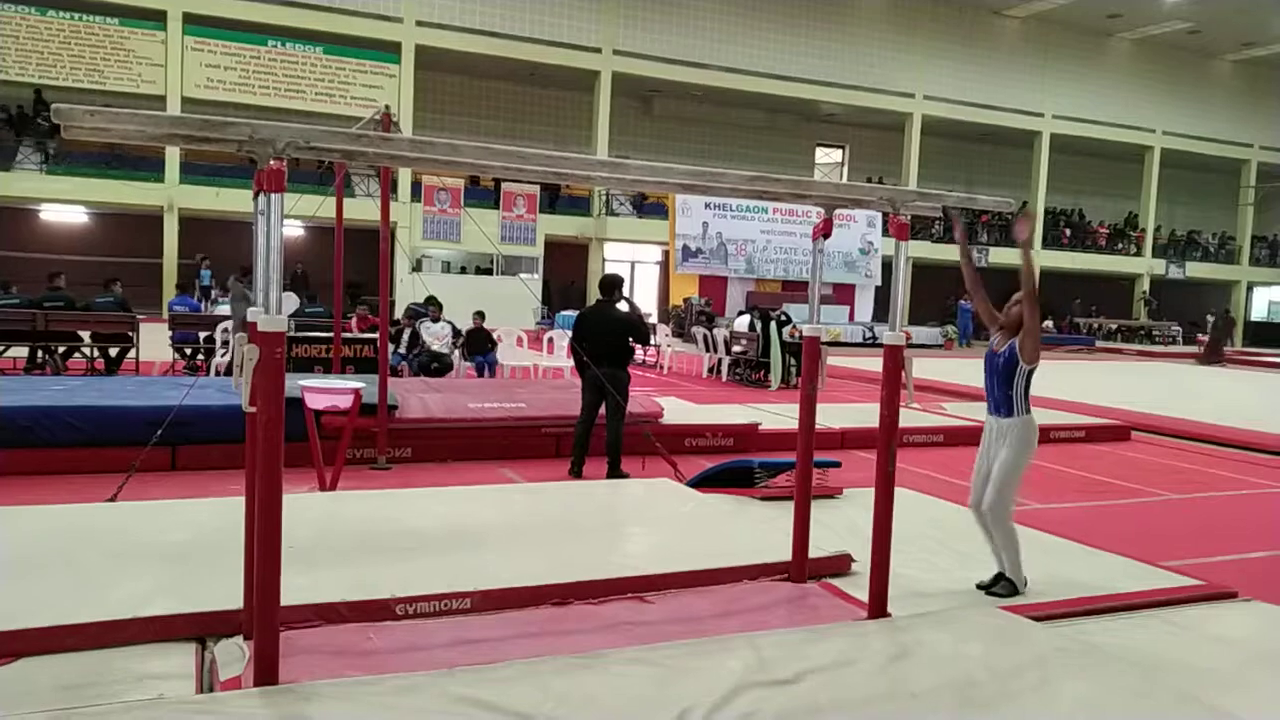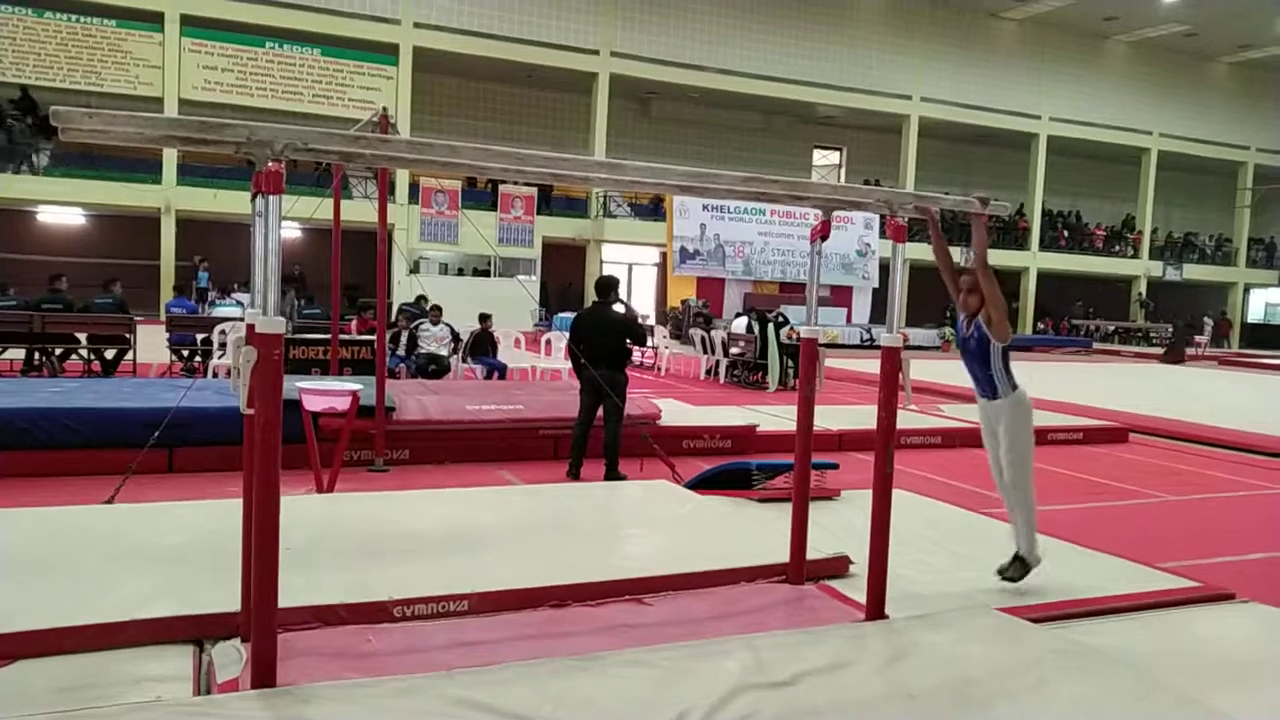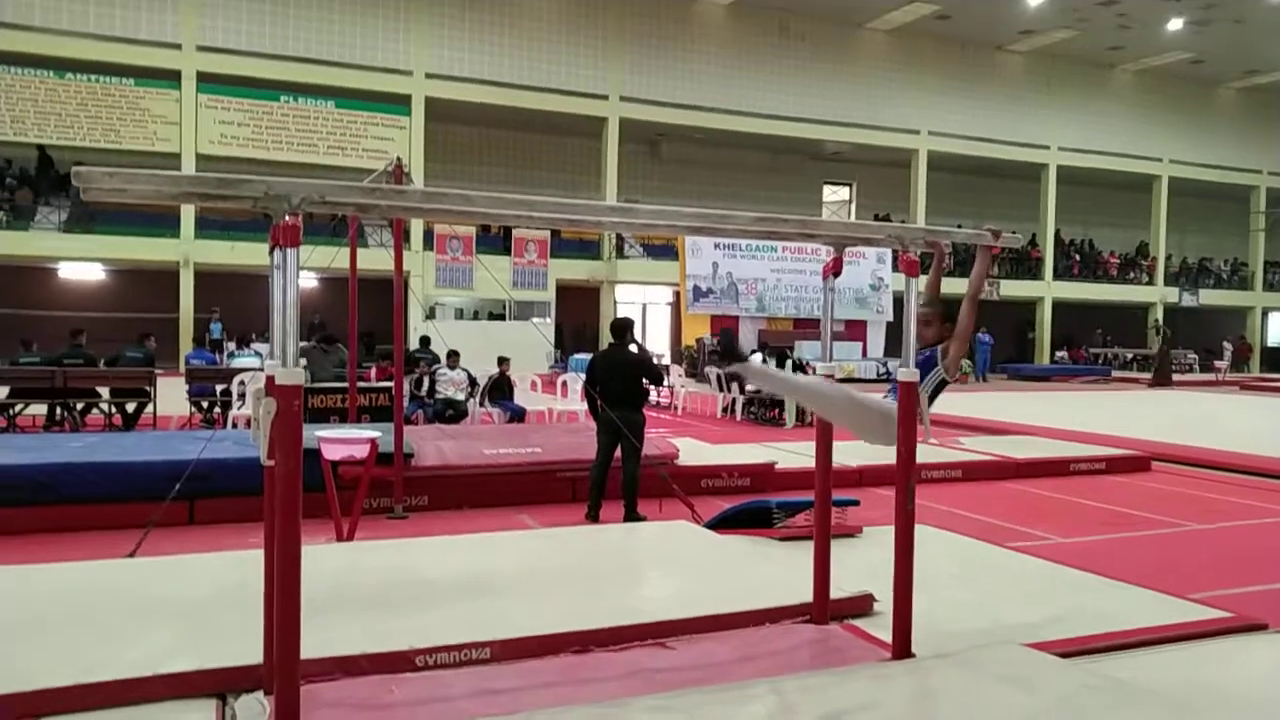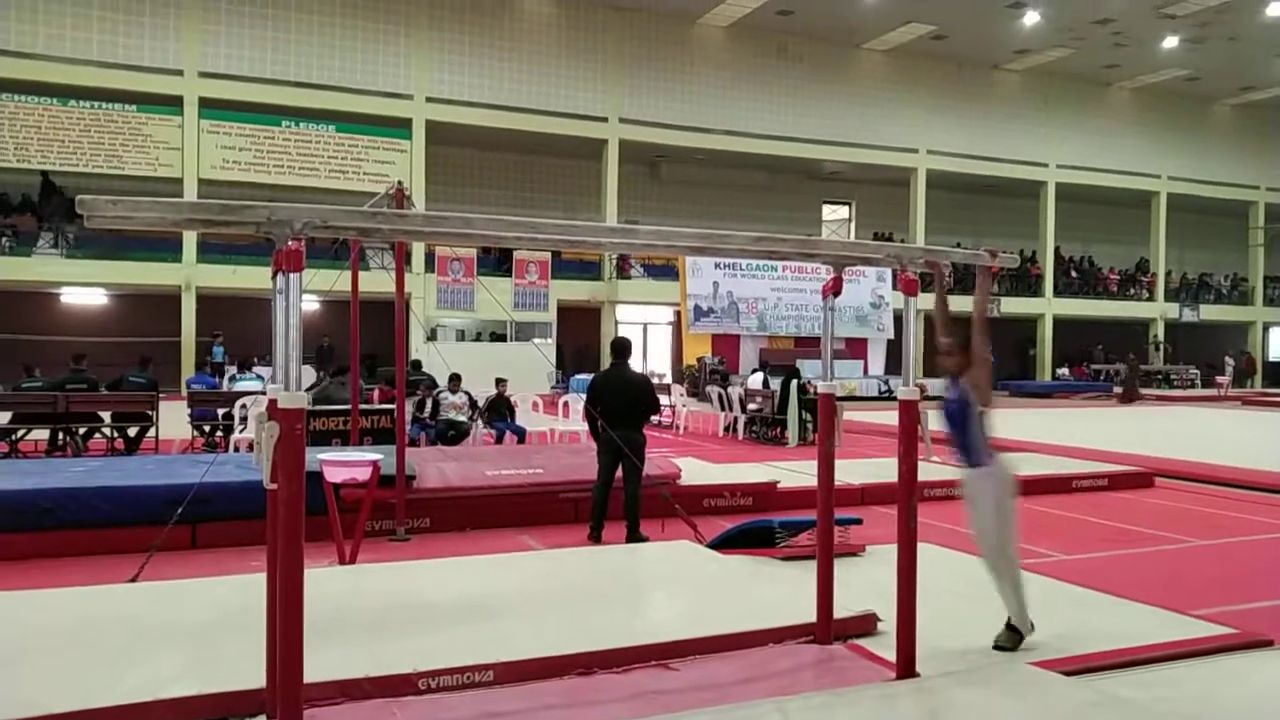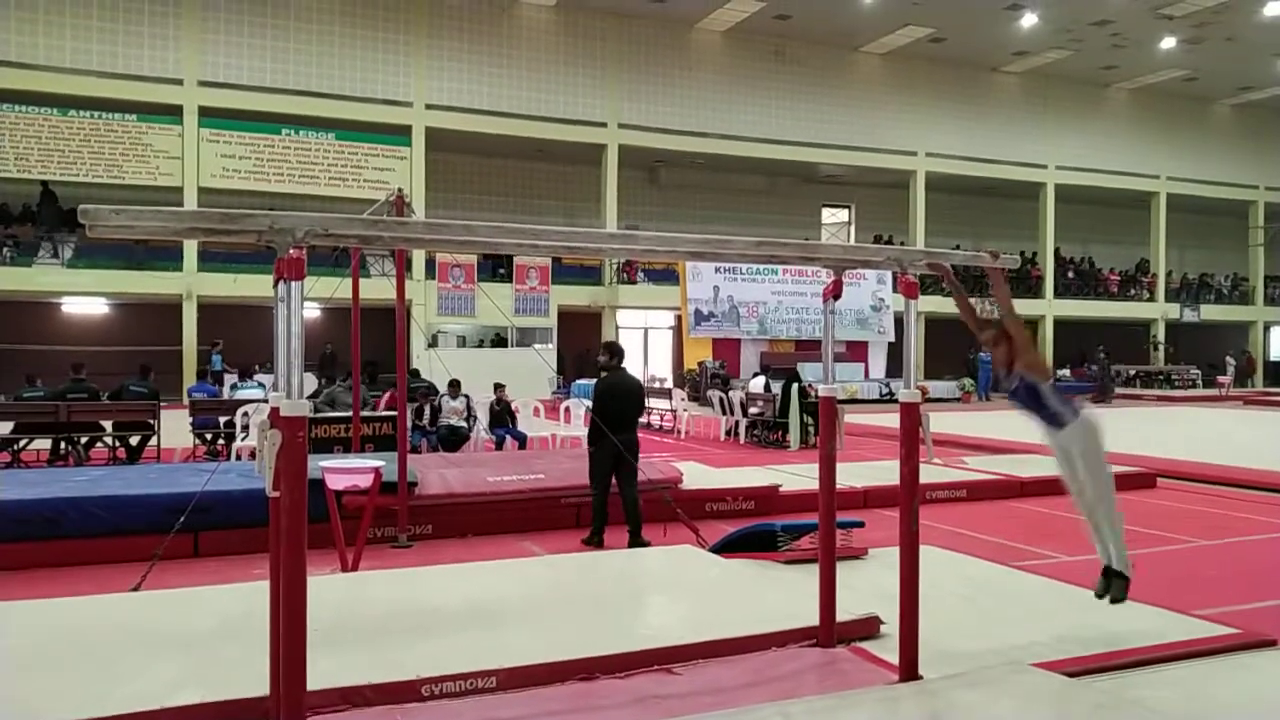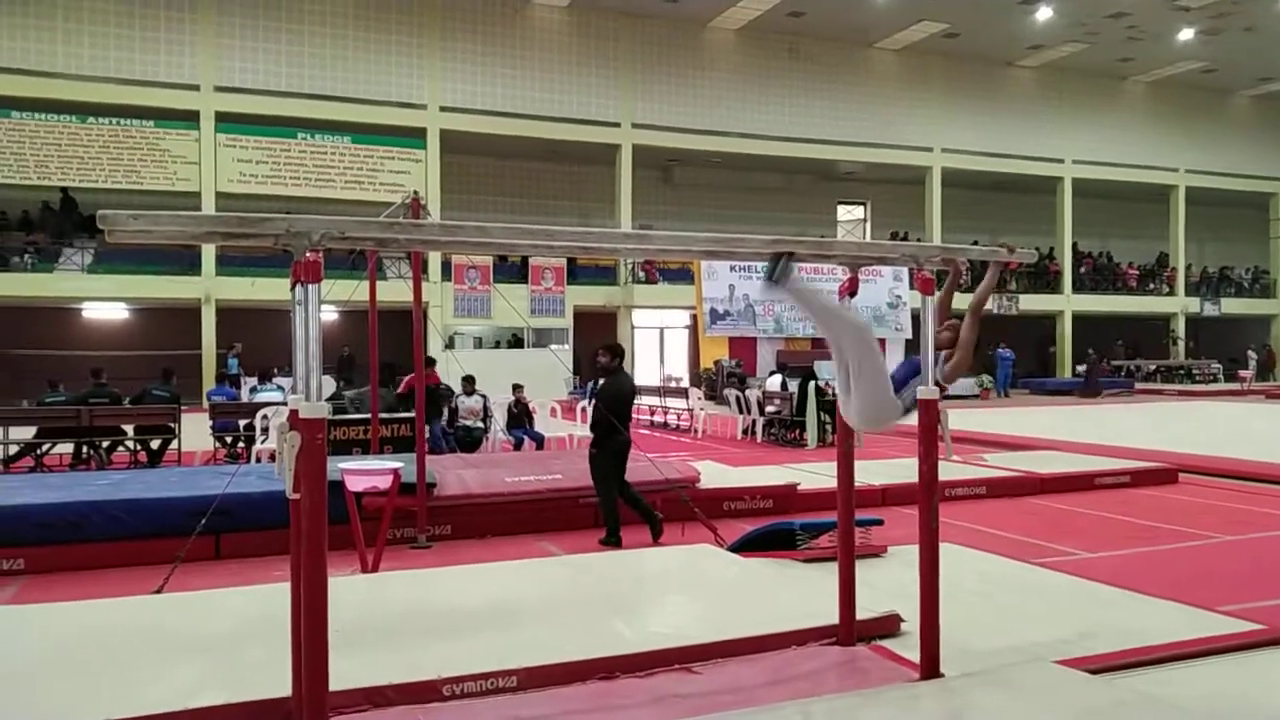
dt=0.7s
person 1, frame 1
left shoulder: (1027, 342)
right shoulder: (996, 332)
left elbow: (1031, 294)
right elbow: (974, 289)
left wrist: (1024, 248)
right wrist: (962, 244)
left hip: (1017, 430)
right hip: (993, 427)
left knee: (995, 504)
right knee: (979, 503)
left ankle: (1015, 577)
right ankle: (1004, 570)
person 1, frame 2
left shoulder: (995, 318)
right shoulder: (964, 315)
left elbow: (982, 268)
right elbow: (946, 266)
left wrist: (978, 220)
right wrist: (933, 225)
left hip: (1010, 406)
right hip: (986, 407)
left knee: (1017, 482)
right knee: (1004, 482)
left ankle: (1027, 553)
right ankle: (1023, 549)
person 1, frame 3
left shoulder: (950, 354)
right shoulder: (923, 349)
left elbow: (971, 298)
right elbow: (930, 300)
left wrist: (984, 255)
right wrist: (938, 259)
left hip: (894, 421)
right hip: (878, 418)
left knee: (831, 394)
left ankle: (745, 368)
person 1, frame 4
left shoulder: (977, 381)
right shoulder: (954, 379)
left elbow: (979, 329)
right elbow: (944, 324)
left wrist: (984, 281)
right wrist: (939, 285)
left hip: (990, 476)
right hip: (972, 475)
left knee: (1002, 554)
right knee: (991, 552)
left ankle: (1018, 623)
right ankle: (1017, 617)
person 1, frame 5
left shoulder: (1029, 362)
right shoulder: (1004, 366)
left elbow: (1009, 317)
right elbow: (972, 320)
left wrist: (996, 276)
right wrist: (951, 281)
left hip: (1077, 431)
right hip: (1056, 436)
left knee: (1101, 500)
right knee: (1086, 501)
left ankle: (1118, 567)
right ankle: (1108, 564)
person 1, frame 6
left shoulder: (954, 361)
right shoulder: (937, 355)
left elbow: (974, 309)
right elbow: (941, 309)
left wrist: (994, 268)
right wrist: (953, 276)
left hip: (883, 411)
right hip: (859, 408)
left knee: (859, 334)
person 2, frame 1
left shoulder: (585, 315)
right shoulder: (624, 317)
left elbow: (576, 346)
right elbow: (645, 339)
left wrist: (583, 371)
right wrist: (638, 316)
left hip: (592, 372)
right hip: (616, 373)
left knee: (585, 418)
right knee: (614, 421)
left ankle: (576, 466)
right ankle: (613, 469)
person 2, frame 2
left shoulder: (582, 317)
right shoulder: (621, 319)
left elbow: (573, 348)
right elbow: (641, 340)
left wrist: (581, 374)
right wrist: (633, 318)
left hip: (590, 374)
right hip: (613, 376)
left knee: (583, 420)
right knee: (612, 423)
left ankle: (574, 468)
right ankle: (611, 471)
person 2, frame 3
left shoulder: (598, 358)
right shoulder: (637, 359)
left elbow: (589, 390)
right elbow: (658, 379)
left wrist: (597, 415)
right wrist: (646, 355)
left hip: (607, 415)
right hip: (631, 416)
left knee: (601, 462)
right knee: (630, 464)
left ankle: (593, 510)
right ankle: (630, 512)
person 2, frame 4
left shoulder: (599, 379)
right shoulder: (640, 380)
left elbow: (589, 410)
right elbow: (655, 408)
left wrist: (597, 435)
left hip: (608, 437)
right hip: (633, 437)
left knee: (602, 483)
right knee: (632, 485)
left ankle: (595, 530)
right ankle: (632, 532)
person 2, frame 5
left shoulder: (604, 383)
right shoulder: (635, 383)
left elbow: (597, 416)
right elbow: (639, 412)
left wrist: (592, 442)
left hip: (606, 442)
right hip: (629, 439)
left knee: (599, 489)
right knee: (630, 488)
left ankle: (596, 535)
right ankle: (635, 536)
person 2, frame 6
left shoulder: (611, 385)
right shoulder: (626, 381)
left elbow: (604, 419)
left wrist: (595, 444)
left hip: (607, 441)
right hip: (622, 438)
left knee: (606, 489)
right knee: (619, 483)
left ankle: (613, 535)
right ankle: (652, 517)
